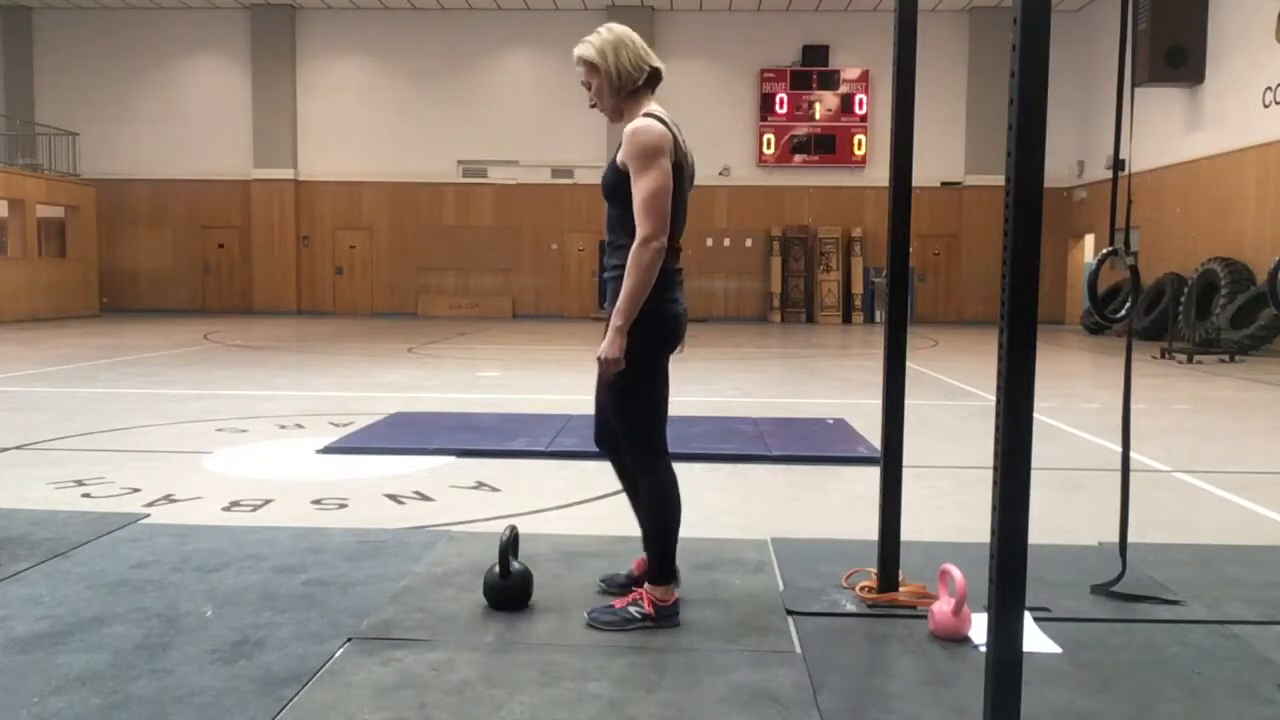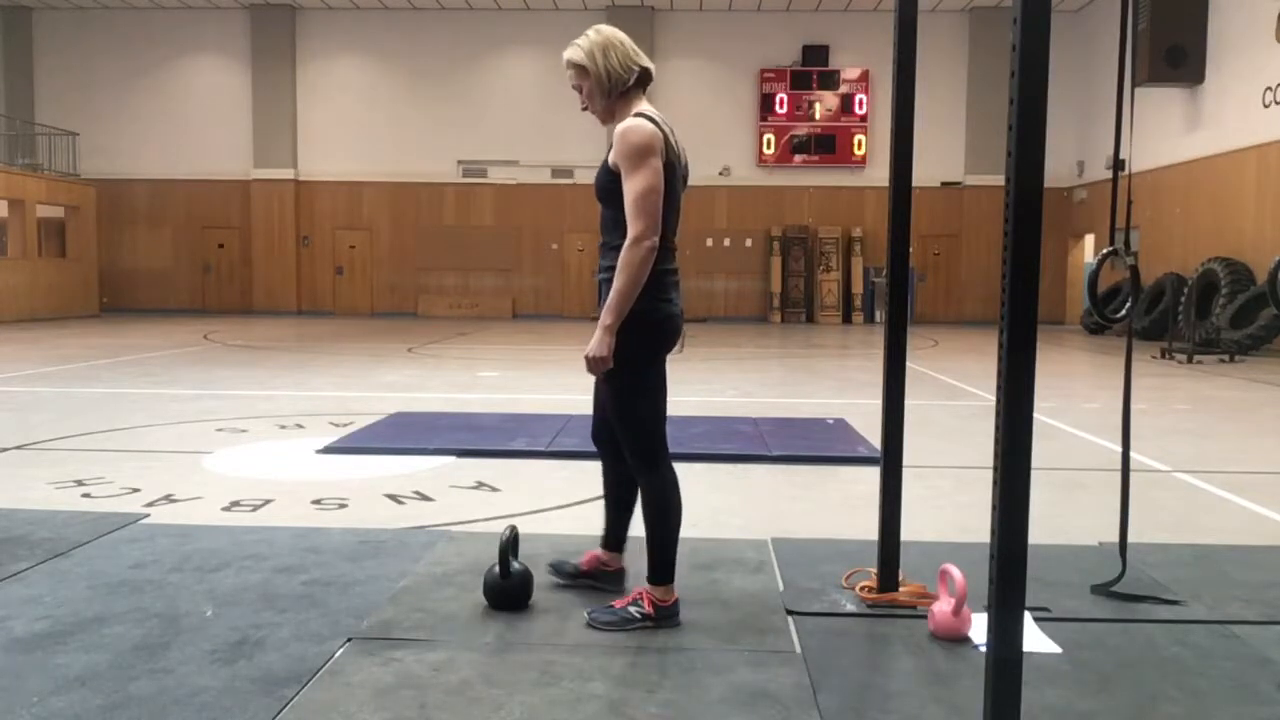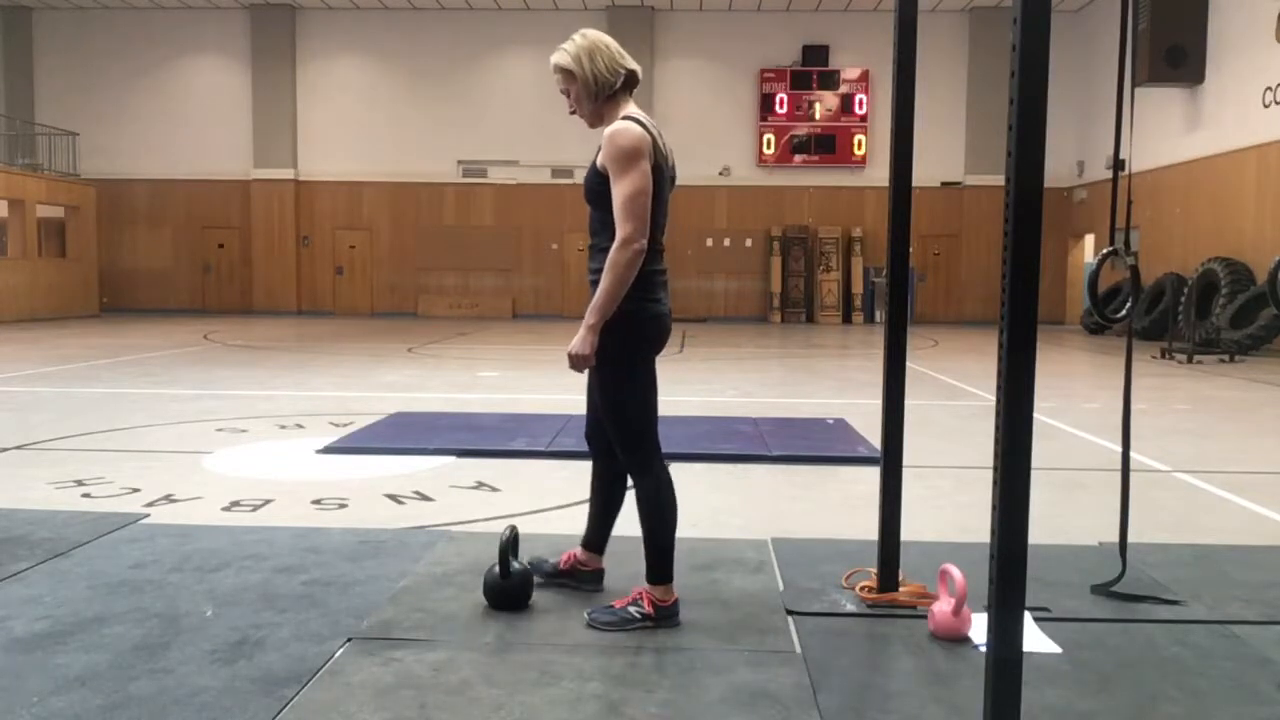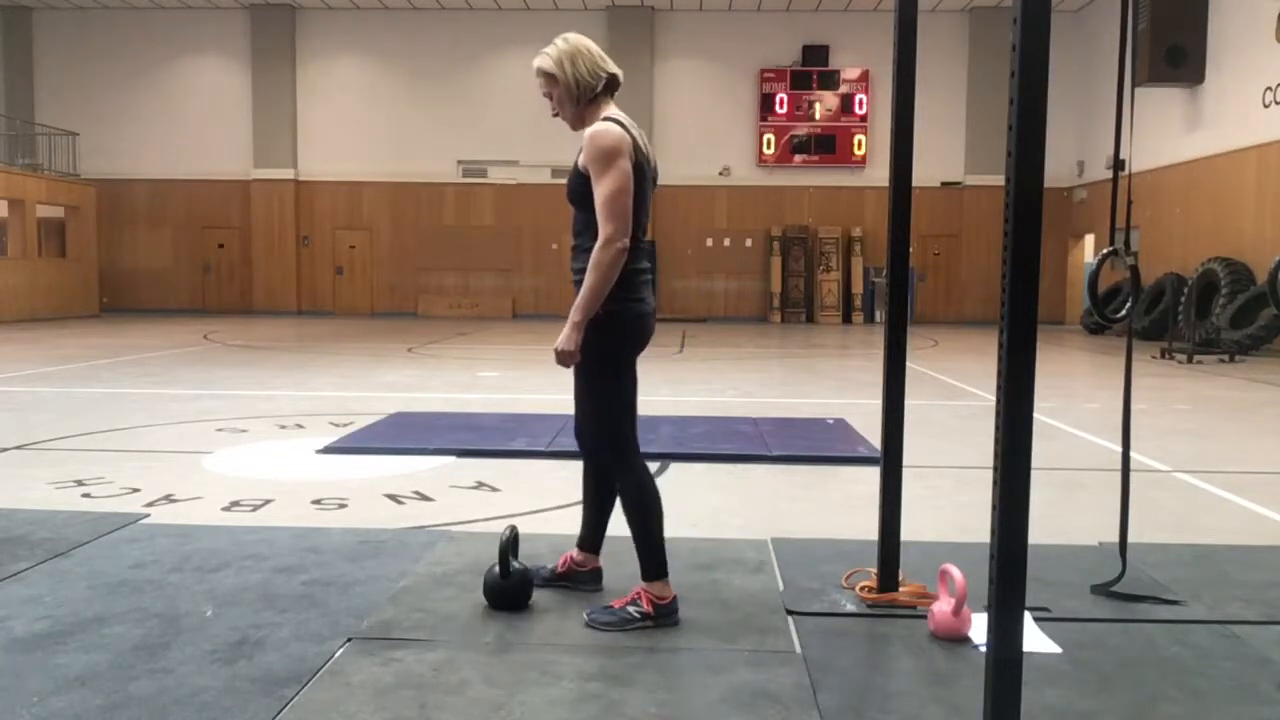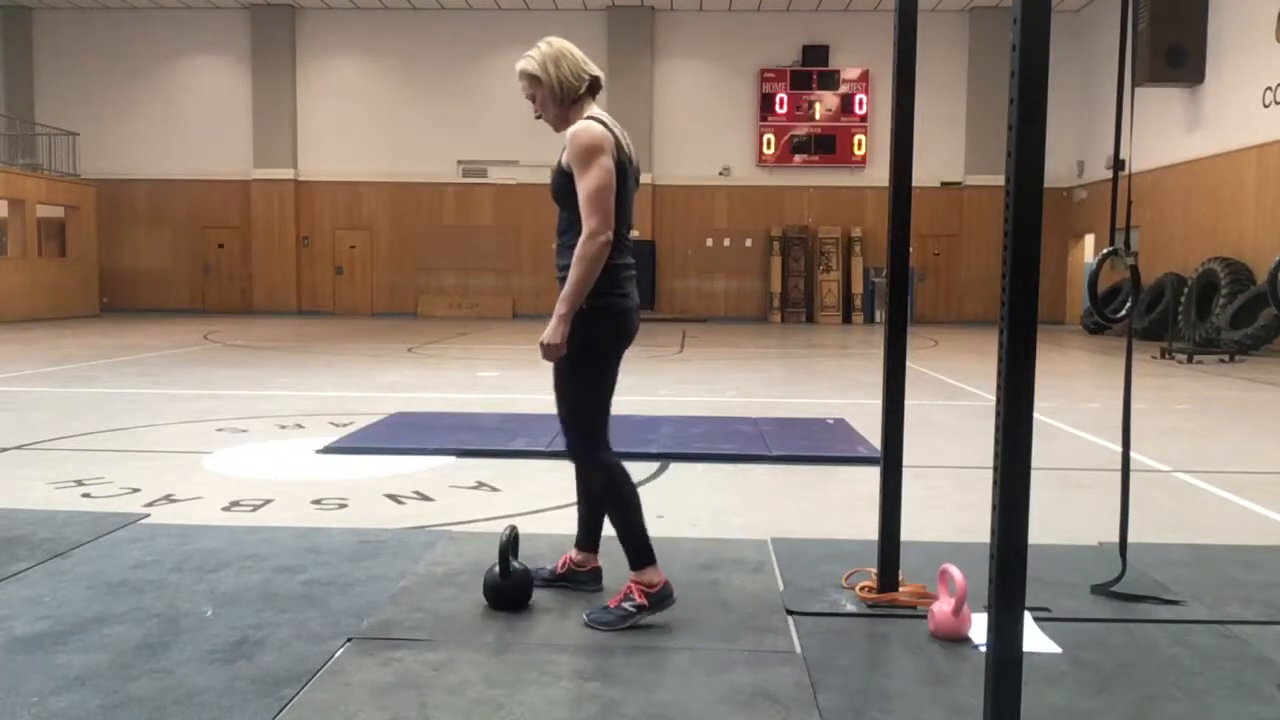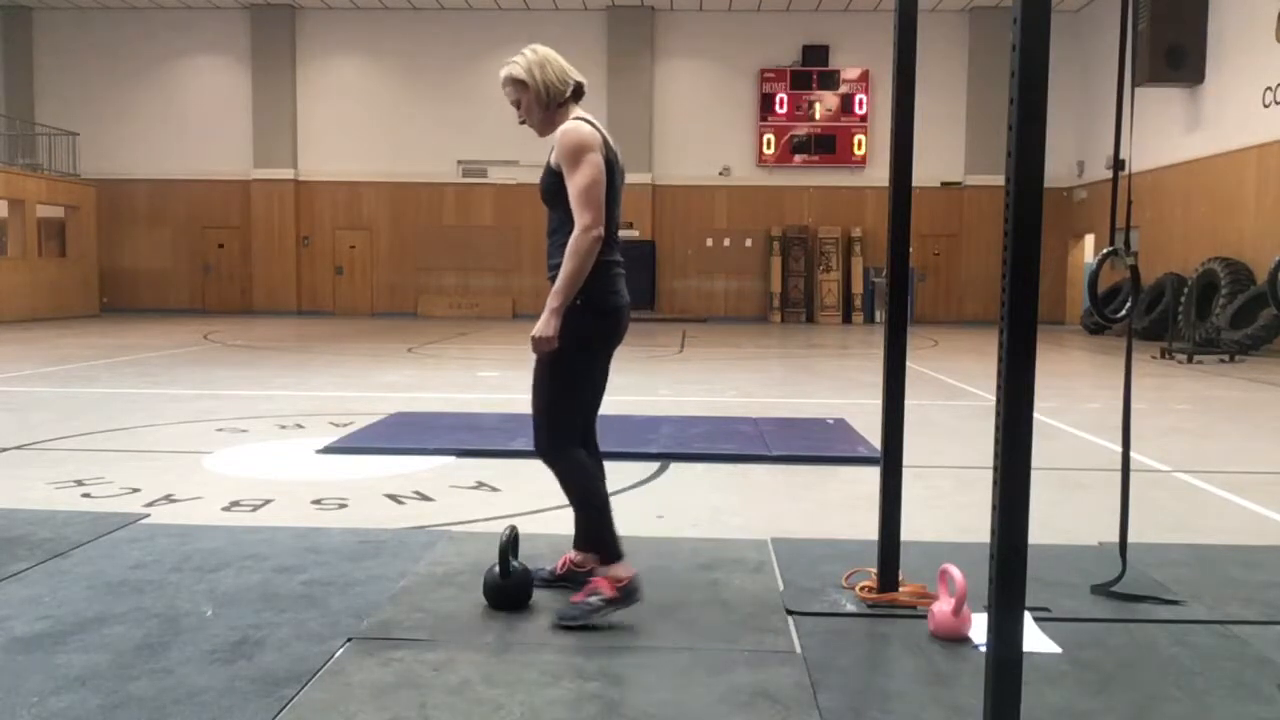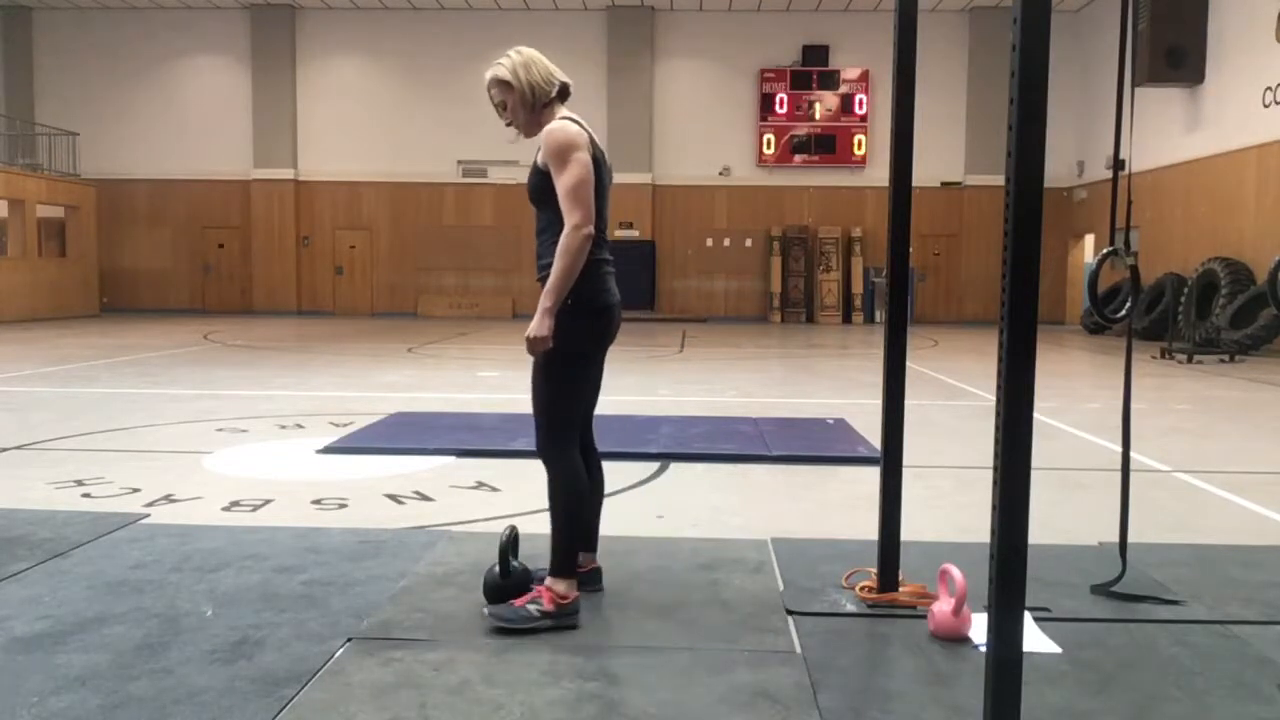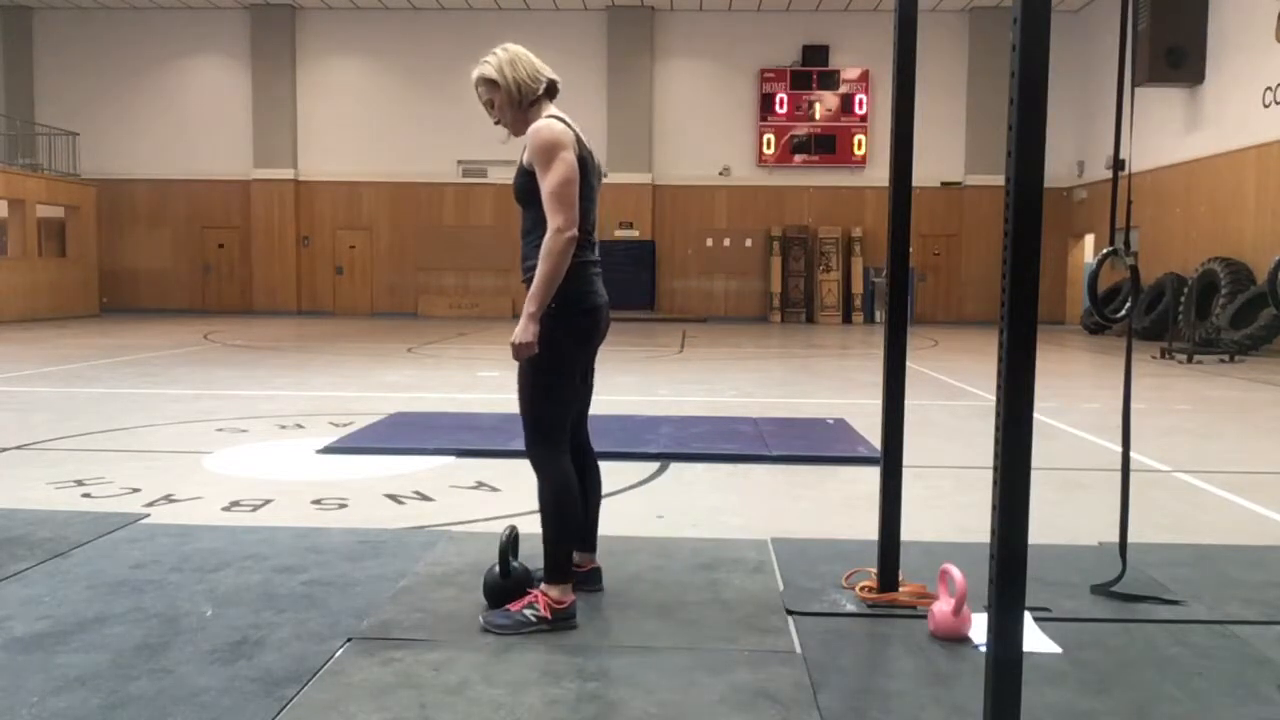
dt=0.2s
person 1, frame 1
left shoulder: (644, 131)
right shoulder: (659, 129)
left elbow: (650, 240)
left wrist: (617, 328)
left hip: (643, 314)
right hip: (649, 308)
left knee: (643, 451)
right knee: (615, 439)
left ankle: (660, 594)
right ankle: (656, 560)
person 1, frame 2
left shoulder: (634, 131)
right shoulder: (652, 129)
left elbow: (642, 240)
left wrist: (607, 327)
left hip: (639, 314)
right hip: (645, 308)
left knee: (645, 452)
right knee: (611, 439)
left ankle: (660, 595)
right ankle: (609, 557)
person 1, frame 3
left shoulder: (623, 134)
right shoulder: (639, 131)
left elbow: (630, 242)
left wrist: (590, 326)
left hip: (627, 315)
right hip: (633, 310)
left knee: (639, 453)
right knee: (605, 441)
left ankle: (660, 595)
right ankle: (588, 558)
person 1, frame 4
left shoulder: (603, 135)
right shoulder: (620, 133)
left elbow: (612, 240)
left wrist: (575, 323)
left hip: (610, 312)
right hip: (621, 306)
left knee: (617, 449)
right knee: (595, 441)
left ankle: (657, 593)
right ankle: (584, 559)
person 1, frame 5
left shoulder: (586, 134)
right shoulder: (606, 133)
left elbow: (596, 235)
left wrist: (560, 316)
left hip: (596, 307)
right hip: (611, 302)
left knee: (589, 444)
right knee: (586, 438)
left ankle: (648, 580)
right ankle: (584, 558)
person 1, frame 6
left shoulder: (573, 133)
right shoulder: (587, 136)
left elbow: (588, 231)
left wrist: (553, 310)
left hip: (587, 304)
right hip: (600, 301)
left knee: (556, 440)
right knee: (577, 437)
left ankle: (614, 571)
right ankle: (586, 556)
person 1, frame 7
left shoulder: (560, 133)
right shoulder: (572, 136)
left elbow: (579, 228)
left wrist: (546, 311)
left hip: (578, 305)
right hip: (589, 302)
left knee: (557, 443)
right knee: (576, 438)
left ankle: (562, 590)
right ankle: (583, 559)
person 1, frame 8
left shoulder: (546, 132)
right shoulder: (563, 134)
left elbow: (563, 231)
left wrist: (531, 315)
left hip: (563, 307)
right hip: (581, 303)
left knee: (547, 448)
right knee: (571, 440)
left ankle: (557, 595)
right ankle: (583, 560)
